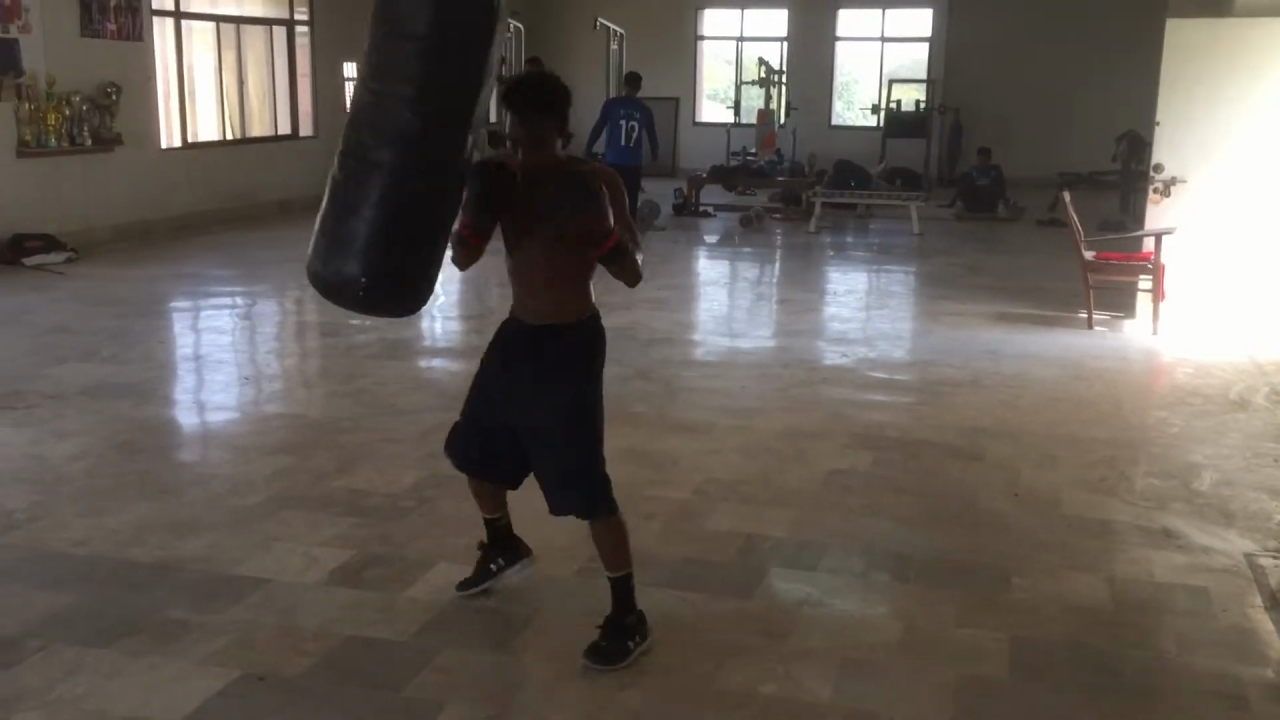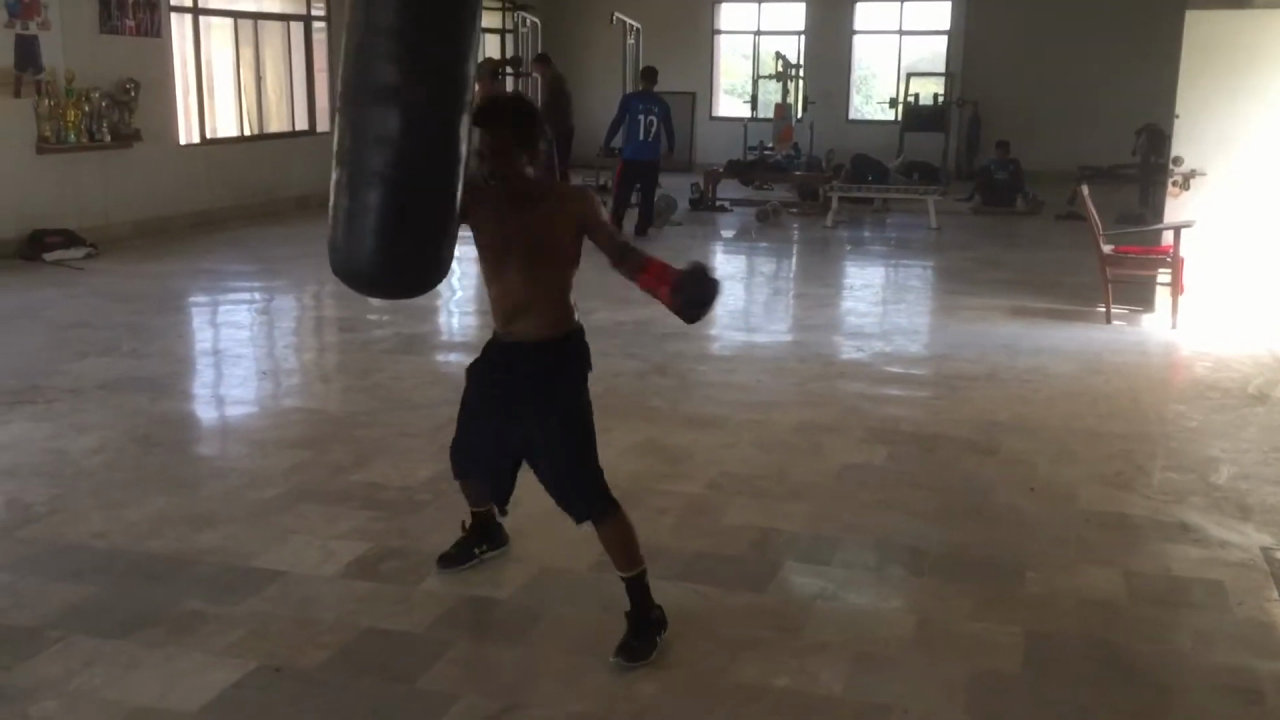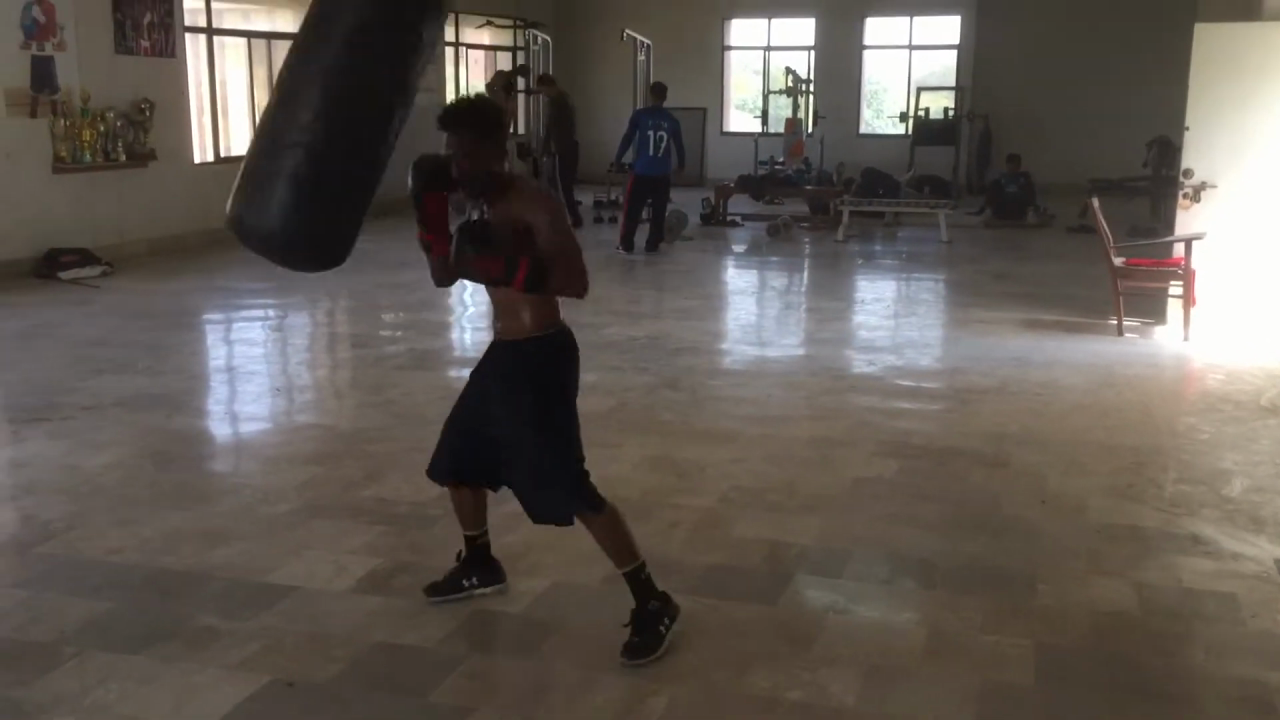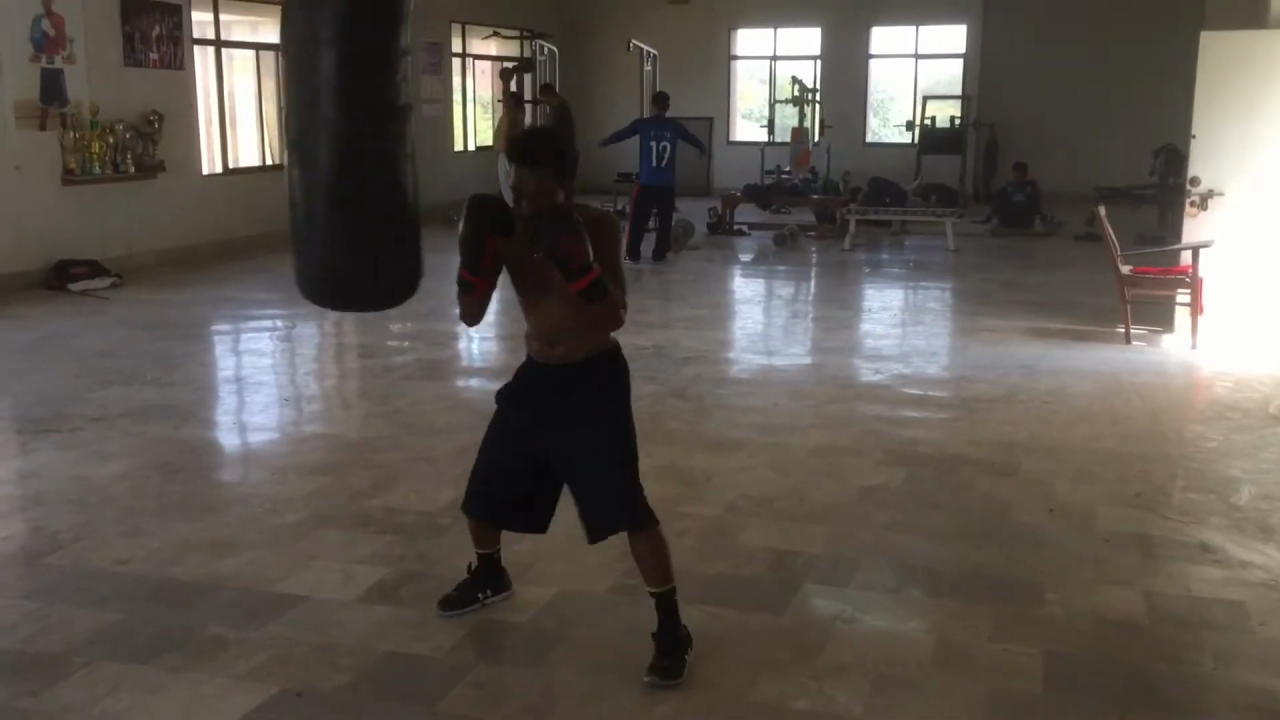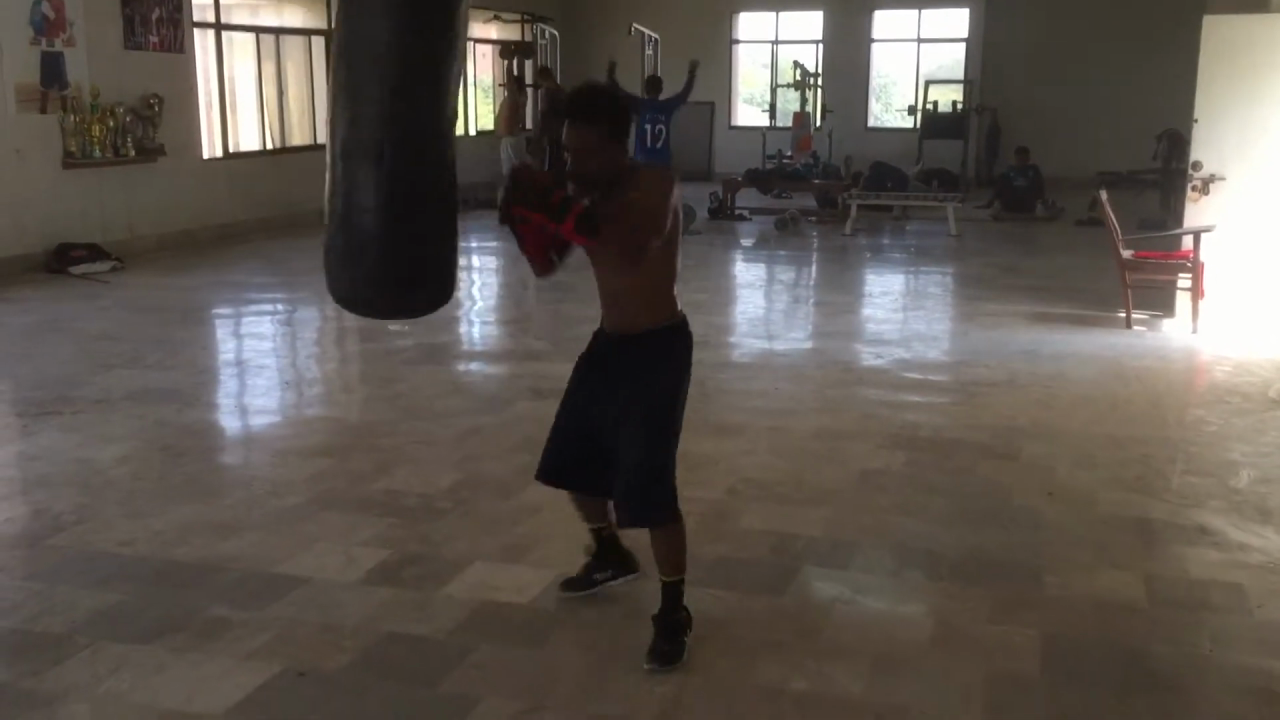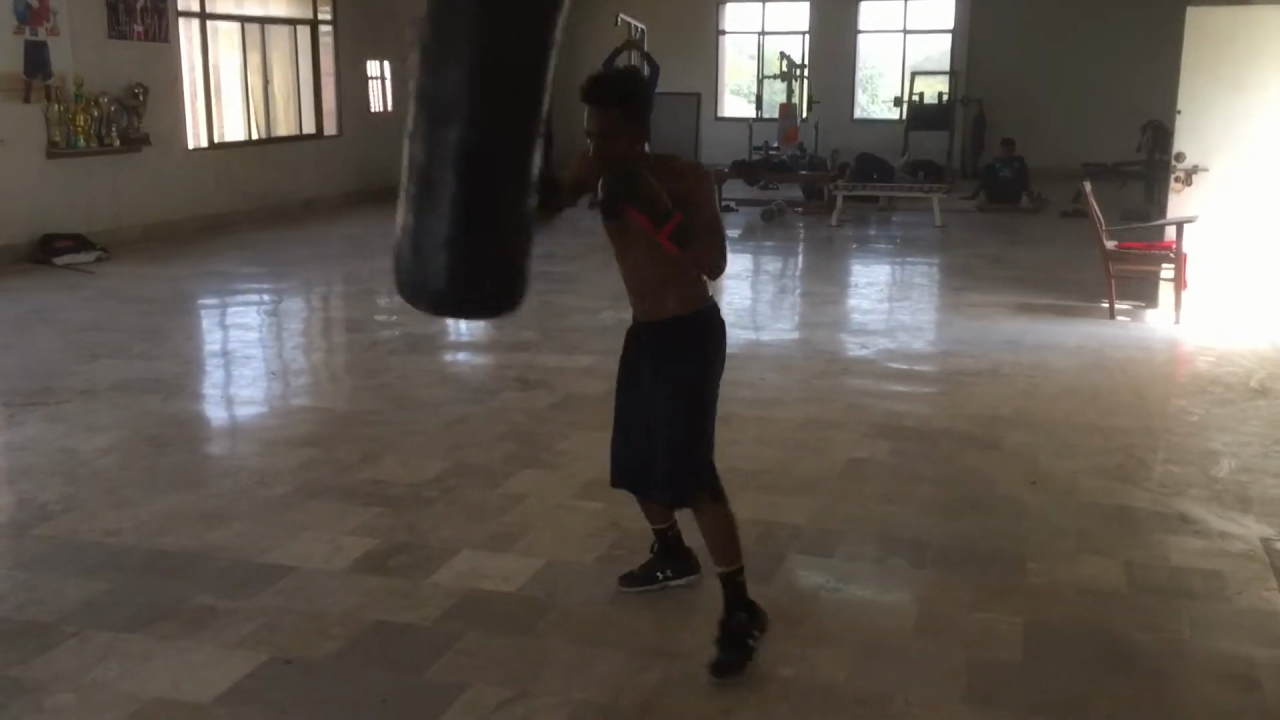
dt=0.3s
person 1, frame 1
left shoulder: (596, 182)
right shoulder: (501, 177)
left elbow: (632, 275)
right elbow: (462, 260)
left wrist: (600, 229)
right wrist: (477, 210)
left hip: (572, 343)
right hip: (516, 335)
left knee: (585, 485)
right knee: (473, 450)
left ankle: (627, 616)
right ankle: (503, 544)
person 1, frame 2
left shoulder: (570, 203)
right shoulder: (476, 195)
left elbow: (624, 255)
left wrist: (674, 286)
left hip: (555, 357)
right hip: (502, 353)
left knee: (584, 492)
right knee: (473, 457)
left ankle: (645, 610)
right ankle: (485, 529)
person 1, frame 3
left shoulder: (535, 203)
right shoulder: (478, 204)
left elbow: (578, 283)
right elbow: (443, 277)
left wrist: (511, 271)
right wrist: (430, 214)
left hip: (541, 356)
right hip: (504, 353)
left knee: (570, 489)
right knee: (456, 461)
left ankle: (652, 604)
right ankle: (479, 564)
person 1, frame 4
left shoulder: (598, 226)
right shoulder: (505, 228)
left elbow: (615, 317)
right elbow: (469, 315)
left wrist: (576, 260)
right wrist: (477, 252)
left hip: (598, 375)
right hip: (538, 374)
left knee: (622, 504)
right knee: (488, 489)
left ankle: (672, 630)
right ankle: (489, 575)
person 1, frame 5
left shoulder: (656, 185)
right shoulder: (582, 188)
left elbow: (635, 248)
right elbow: (545, 266)
left wrist: (552, 207)
right wrist: (533, 211)
left hip: (659, 348)
right hip: (608, 342)
left knee: (650, 489)
right knee: (567, 459)
left ankle: (673, 612)
right ankle: (610, 555)
person 1, frame 6
left shoulder: (687, 180)
right shoulder: (603, 173)
left elbow: (712, 264)
left wrist: (653, 208)
left hip: (691, 334)
right hip: (644, 334)
left knee: (688, 473)
right knee: (636, 463)
left ankle: (740, 612)
right ankle: (674, 556)
